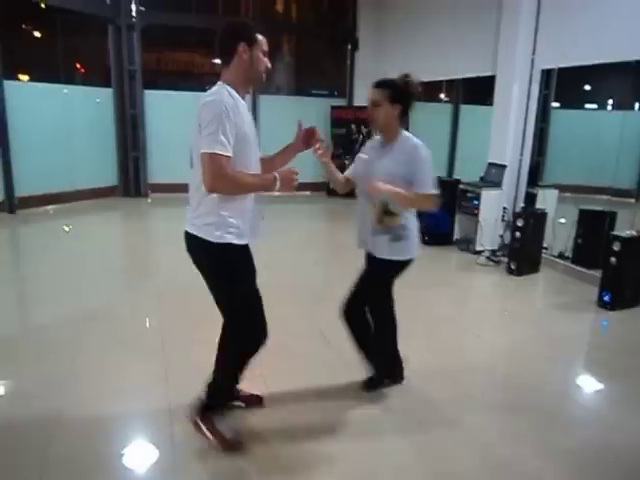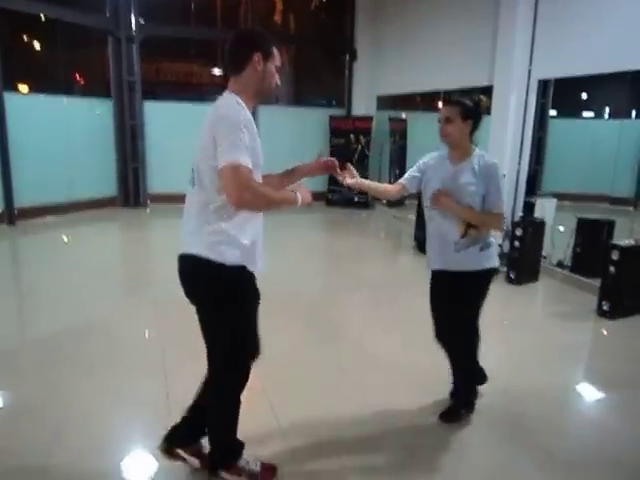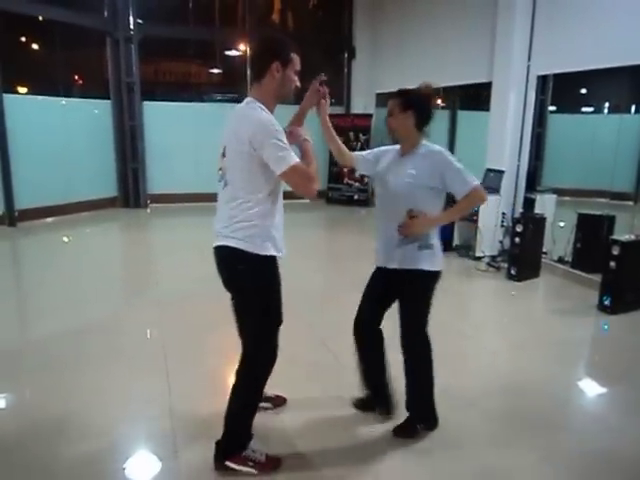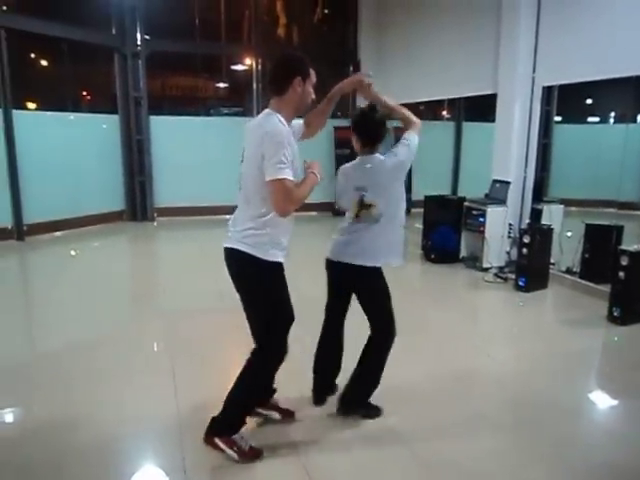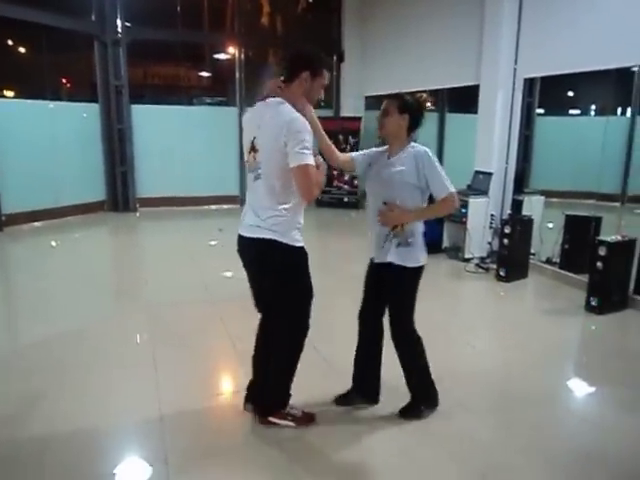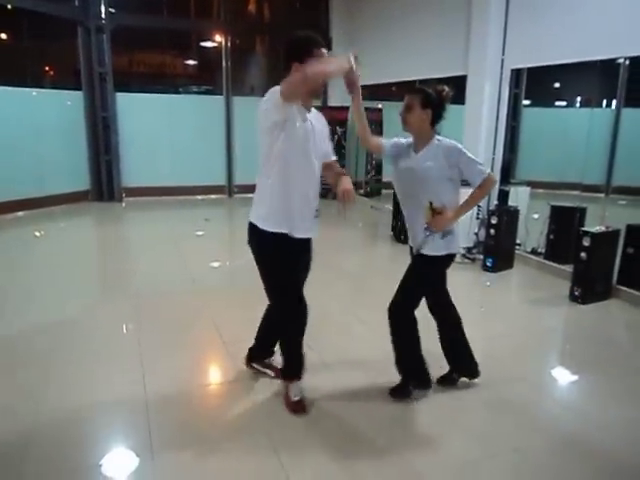
dt=0.7s
person 1, frame 1
left shoulder: (238, 106)
right shoulder: (219, 104)
left elbow: (251, 169)
right elbow: (217, 179)
left wrist: (295, 148)
right wrist: (276, 180)
left hip: (232, 239)
right hip: (216, 240)
left knee: (241, 321)
right knee: (250, 328)
left ankle: (224, 392)
right ankle: (210, 409)
person 1, frame 2
left shoulder: (232, 113)
right shoulder: (232, 114)
left elbow: (253, 182)
right elbow: (243, 193)
left wrist: (304, 170)
right wrist: (295, 196)
left hip: (215, 260)
right hip: (217, 263)
left knee: (234, 357)
right knee: (234, 363)
left ankle: (185, 436)
person 1, frame 3
left shoulder: (245, 116)
right shoulder: (260, 122)
left elbow: (276, 150)
right elbow: (308, 186)
left wrist: (305, 110)
right wrist: (305, 143)
left hip: (238, 247)
right hip: (249, 252)
left knee: (264, 333)
right knee: (261, 346)
left ankle: (250, 395)
right ankle: (233, 447)
person 1, frame 4
left shoulder: (267, 123)
right shoulder: (277, 134)
left elbow: (311, 126)
right elbow: (286, 203)
left wrist: (339, 93)
right wrist: (312, 176)
left hip: (249, 250)
right hip: (256, 255)
left knee: (278, 327)
right knee: (271, 344)
left ankle: (260, 398)
right ankle: (224, 428)
person 1, frame 5
left shoulder: (256, 114)
right shoulder: (295, 124)
right elbow: (309, 190)
right wrist: (320, 168)
left hip: (250, 237)
right hip: (280, 244)
left knee: (273, 317)
right knee: (294, 326)
left ankle: (258, 392)
right ankle: (274, 406)
person 1, frame 6
left shoulder: (318, 120)
right shoulder: (277, 108)
left elbow: (329, 164)
right elbow: (306, 75)
left wrist: (342, 180)
right wrist: (343, 64)
left hip: (302, 232)
right hip: (270, 231)
left knee: (285, 303)
right knee: (293, 307)
left ankle: (258, 354)
right ankle: (292, 375)
person 2, frame 1
left shoulder: (413, 149)
right shoulder: (371, 147)
left elbow: (430, 202)
right elbow: (343, 185)
left wrist: (389, 190)
right wrist: (327, 163)
left hip: (395, 248)
right hip: (376, 245)
left knee: (355, 308)
right knee: (377, 306)
left ankle: (384, 369)
right ankle: (389, 370)
person 2, frame 2
left shoulder: (486, 167)
right shoulder: (430, 163)
left elbow: (496, 221)
right elbow: (396, 190)
left wrist: (455, 207)
right wrist: (360, 183)
left hip: (477, 263)
right hip: (441, 263)
left knee: (464, 330)
right knee: (445, 330)
left ankle: (464, 397)
right ankle: (471, 376)
person 2, frame 3
left shoulder: (436, 158)
right shoulder: (385, 156)
left elbow: (477, 196)
right elbow: (345, 158)
left wrist: (434, 221)
right wrist: (323, 118)
left hip: (419, 263)
right hip: (388, 261)
left knee: (413, 336)
right knee: (364, 325)
left ankle: (423, 415)
right ankle: (379, 396)
person 2, frame 4
left shoulder: (346, 171)
right shoulder: (392, 166)
right elbow: (414, 124)
right wrist: (380, 101)
left hip: (339, 259)
right hip: (366, 265)
left knee: (333, 323)
right knee: (384, 329)
left ankle: (323, 388)
right ankle: (354, 398)
person 2, frame 5
left shoulder: (420, 157)
right shoulder: (375, 157)
left elbow: (450, 202)
right elbow: (336, 159)
left wrist: (408, 216)
right wrist: (311, 118)
left hip: (406, 258)
right hip: (380, 256)
left knee: (402, 328)
right knee: (368, 322)
left ankle: (425, 396)
right ankle: (364, 389)
person 2, frame 6
left shoulder: (448, 150)
right shoulder: (401, 147)
left elbow: (487, 182)
right elbow: (368, 140)
left wrist: (455, 212)
right wrist: (356, 97)
left hip: (438, 248)
right hip: (420, 246)
left knee: (399, 308)
right knee: (440, 305)
left ankle: (415, 378)
right ankle: (463, 366)
